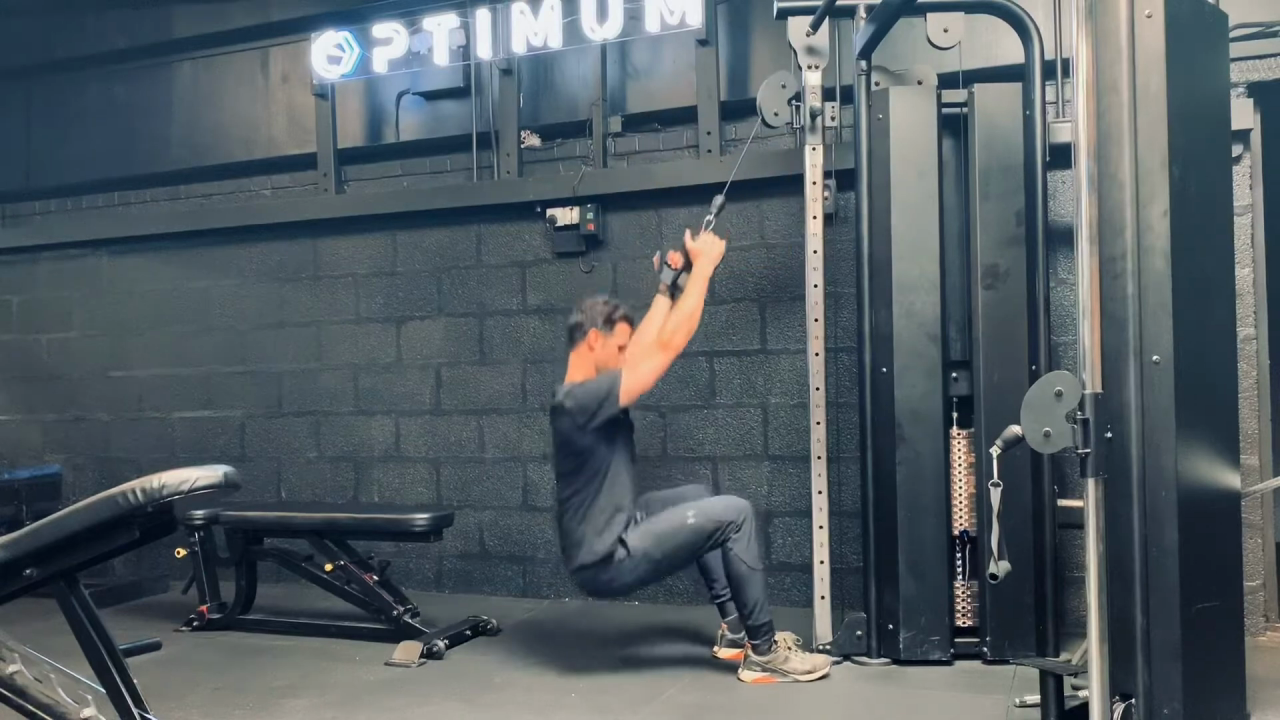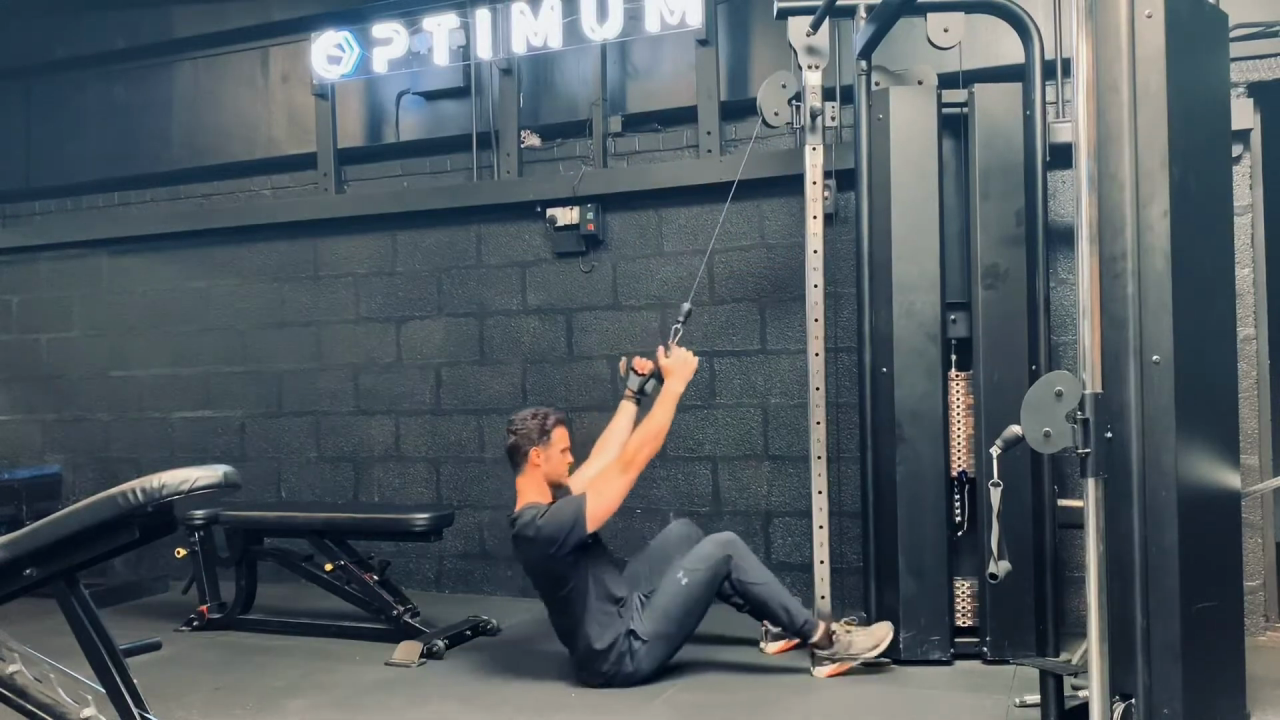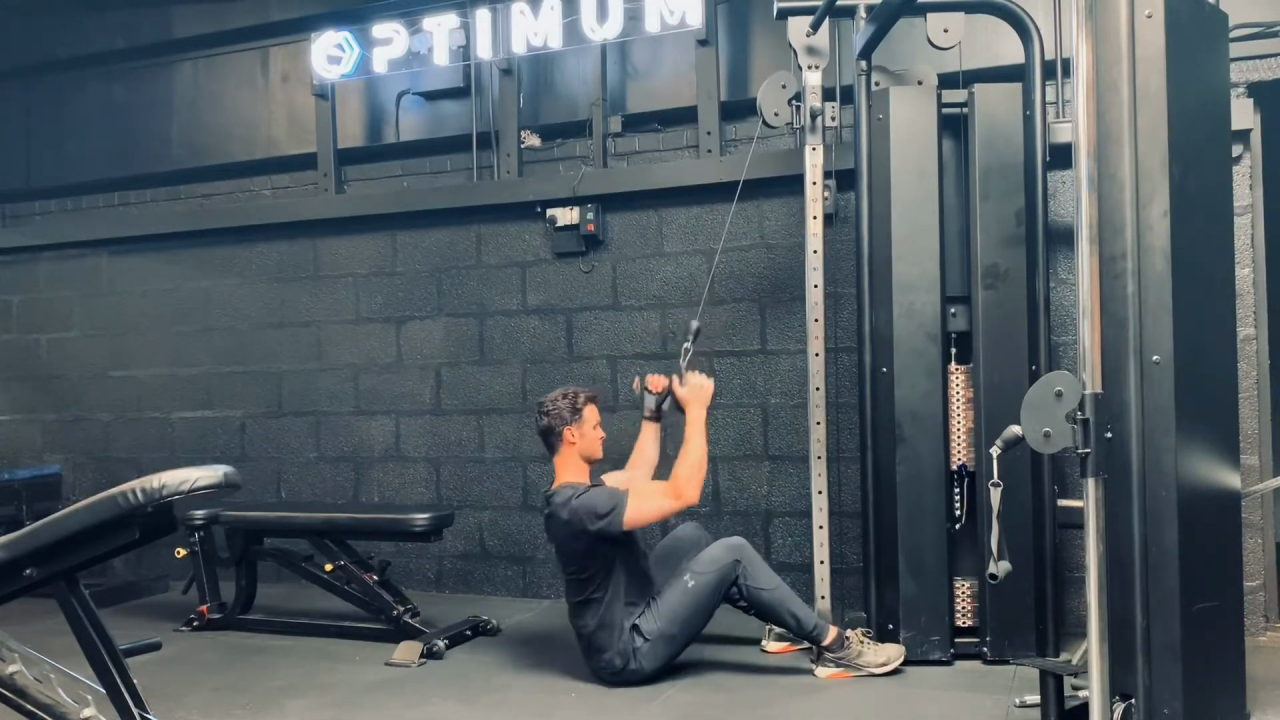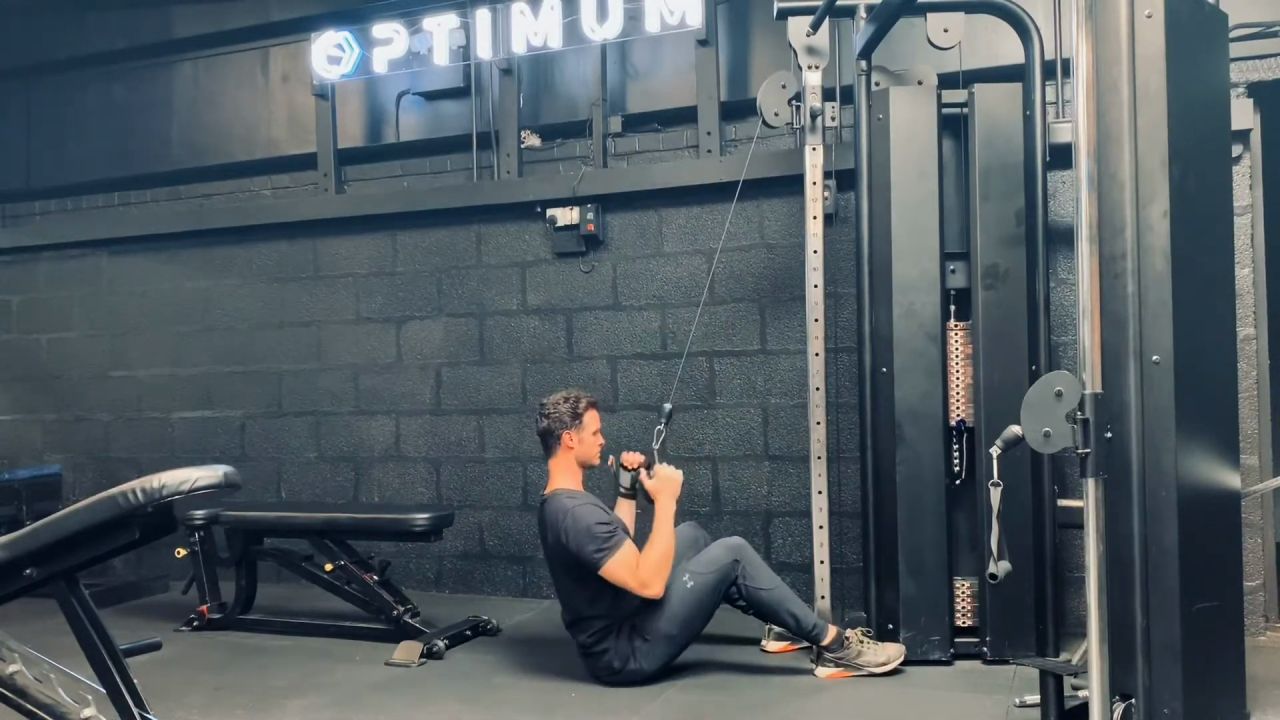
dt=1s
person 1, frame 1
left shoulder: (587, 390)
right shoulder: (581, 401)
left elbow: (649, 346)
right elbow: (668, 347)
left wrist: (668, 285)
right wrist: (703, 266)
left hip: (613, 530)
right hip: (607, 557)
left knee: (701, 504)
right knee: (735, 514)
left ankle: (735, 629)
right ankle: (764, 651)
person 1, frame 2
left shoulder: (544, 507)
right shoulder: (546, 527)
left elbow: (604, 459)
right elbow: (630, 464)
left wrist: (633, 393)
right wrist: (674, 383)
right hip: (624, 653)
left knee: (683, 533)
right knee: (723, 547)
left ankle: (778, 623)
right ankle: (826, 643)
person 1, frame 3
left shoulder: (574, 494)
right shoulder: (584, 506)
left elbow: (637, 476)
right elbow: (685, 492)
left wrist: (652, 410)
right wrist: (696, 407)
left hip: (623, 624)
right hip: (627, 653)
left knee: (691, 536)
right knee: (732, 552)
left ankle: (782, 625)
right ankle: (834, 648)
person 1, frame 4
left shoulder: (561, 503)
right shoulder: (576, 514)
right elbow: (650, 583)
left wrist: (627, 489)
right wrist: (664, 501)
left hip: (620, 625)
right hip: (625, 653)
left knee: (691, 535)
right knee: (732, 553)
left ankle: (783, 625)
right ankle: (834, 646)
